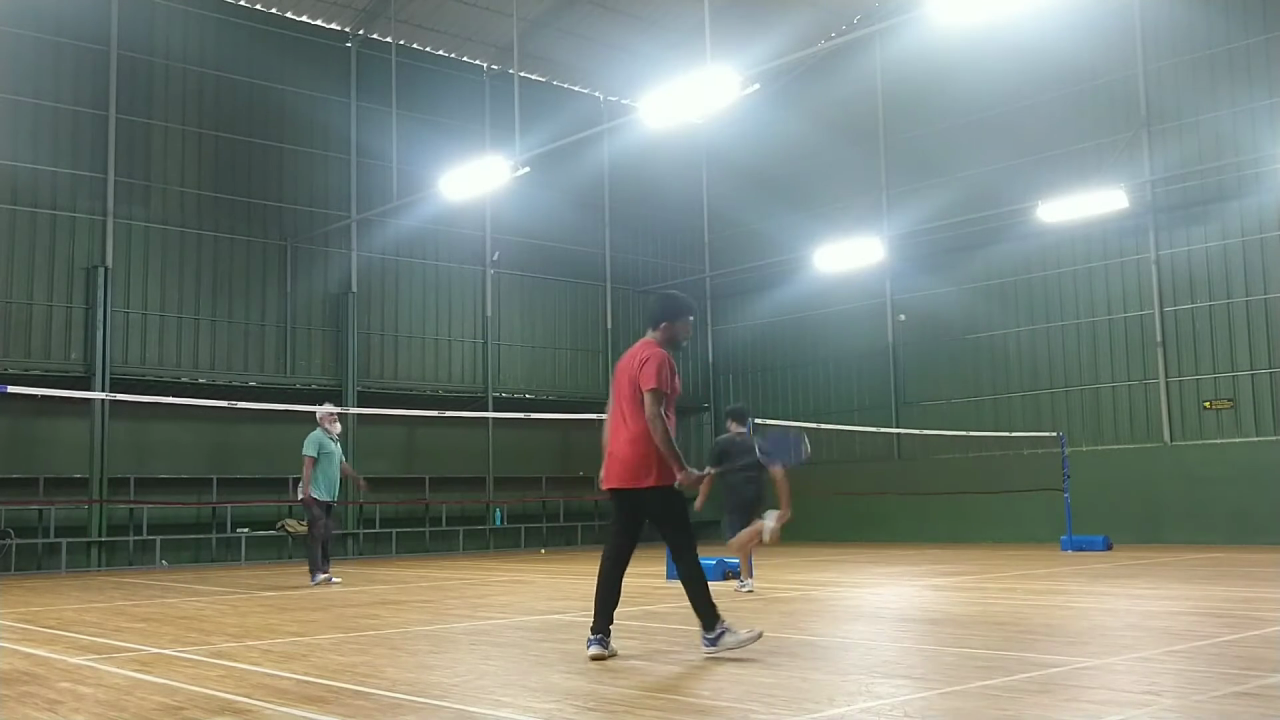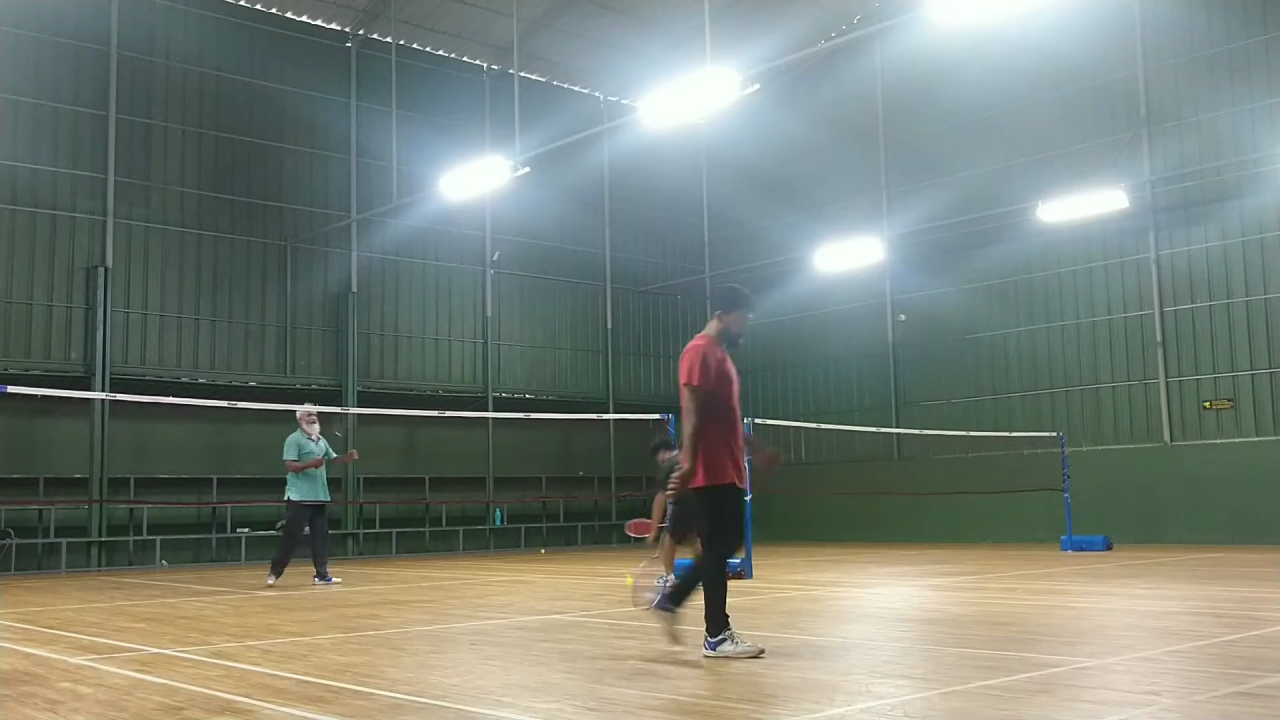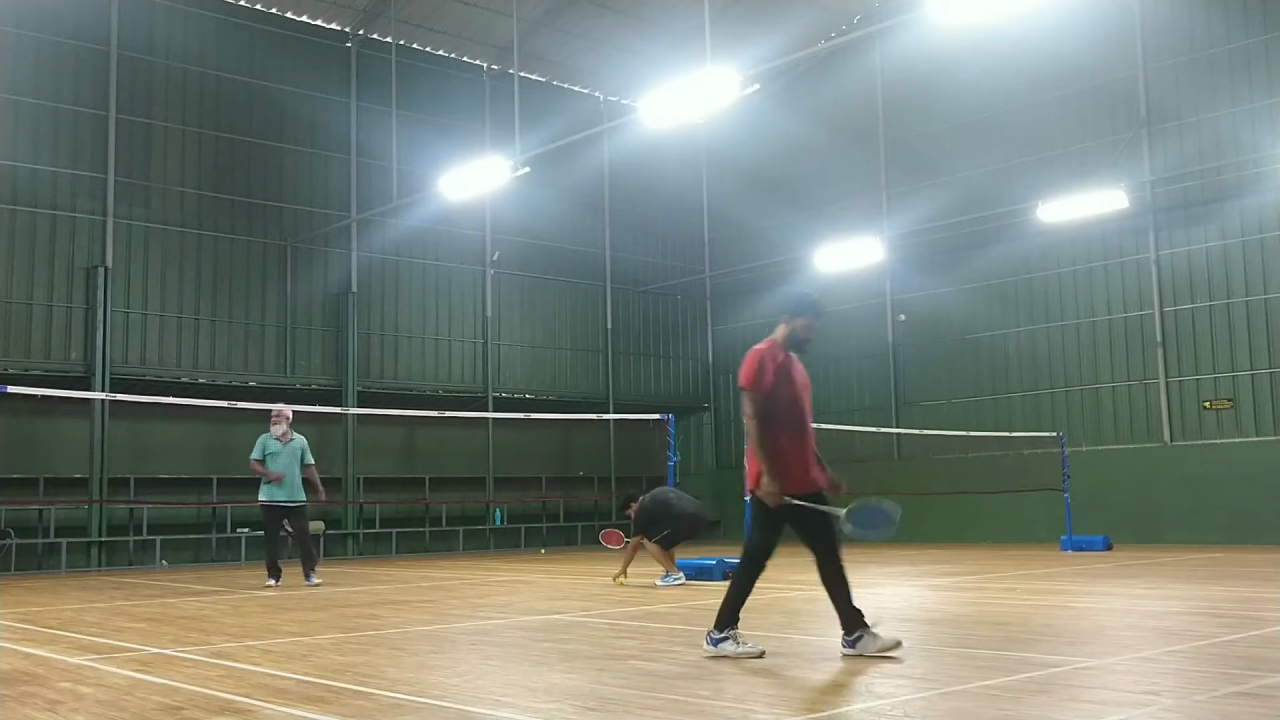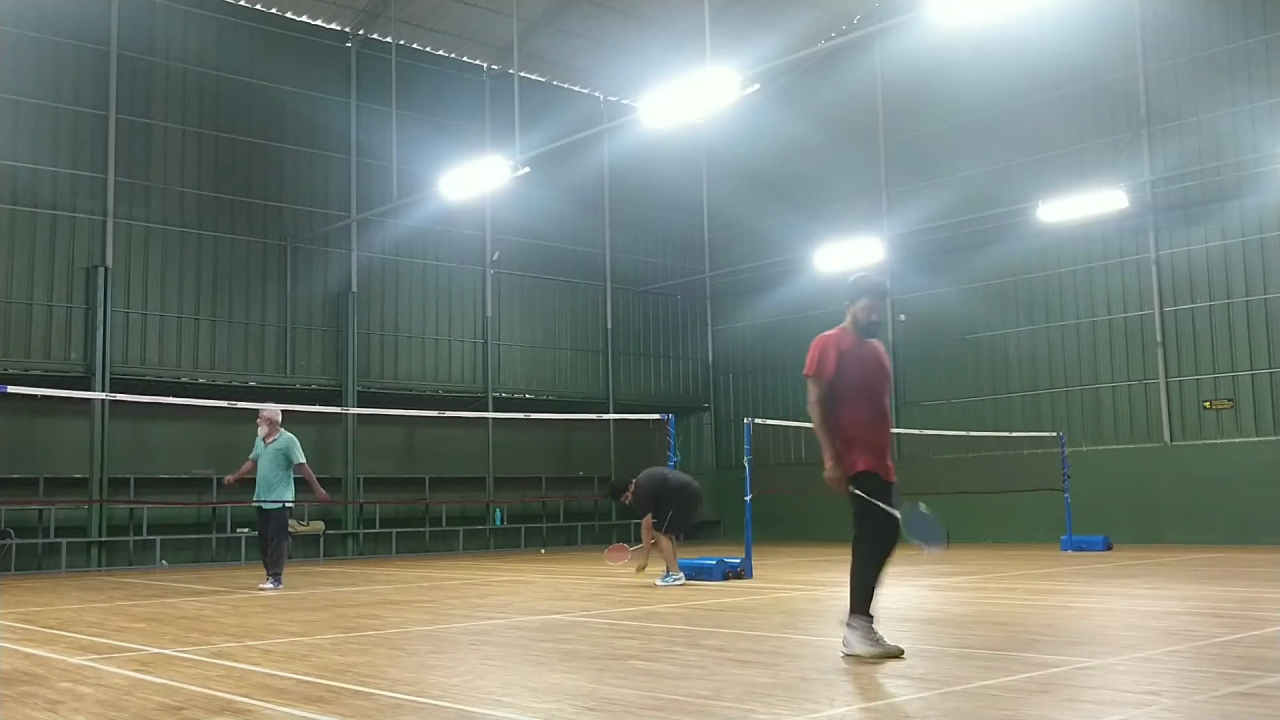
dt=0.4s
person 1, frame 1
left shoulder: (628, 358)
right shoulder: (657, 358)
left elbow: (612, 417)
right elbow: (654, 417)
left wrist: (606, 465)
right wrist: (680, 468)
left hip: (620, 472)
right hip: (651, 472)
left knee: (616, 553)
right knee: (683, 549)
left ankle: (599, 636)
right ankle: (713, 631)
person 1, frame 2
left shoulder: (718, 353)
right shoulder: (701, 351)
right elbow: (692, 413)
left wrist: (751, 448)
right wrist: (687, 464)
left hip: (723, 470)
right hip: (710, 472)
left knee: (725, 543)
right knee: (717, 548)
left ankle: (670, 601)
right ankle: (717, 635)
person 1, frame 3
left shoulder: (794, 362)
right shoulder: (761, 357)
right elbow: (752, 419)
left wrist: (822, 469)
right wrist: (767, 474)
left hip: (803, 480)
right hip: (775, 481)
left knee: (828, 550)
right knee: (758, 554)
left ankle: (854, 633)
right ankle: (721, 633)
person 1, frame 4
left shoulder: (878, 350)
right shoulder: (827, 345)
right elbow: (816, 405)
right wrist: (831, 459)
left hip: (878, 462)
right hip: (853, 461)
left knee: (873, 537)
right knee: (882, 533)
left ankle: (859, 630)
right ankle: (858, 624)
